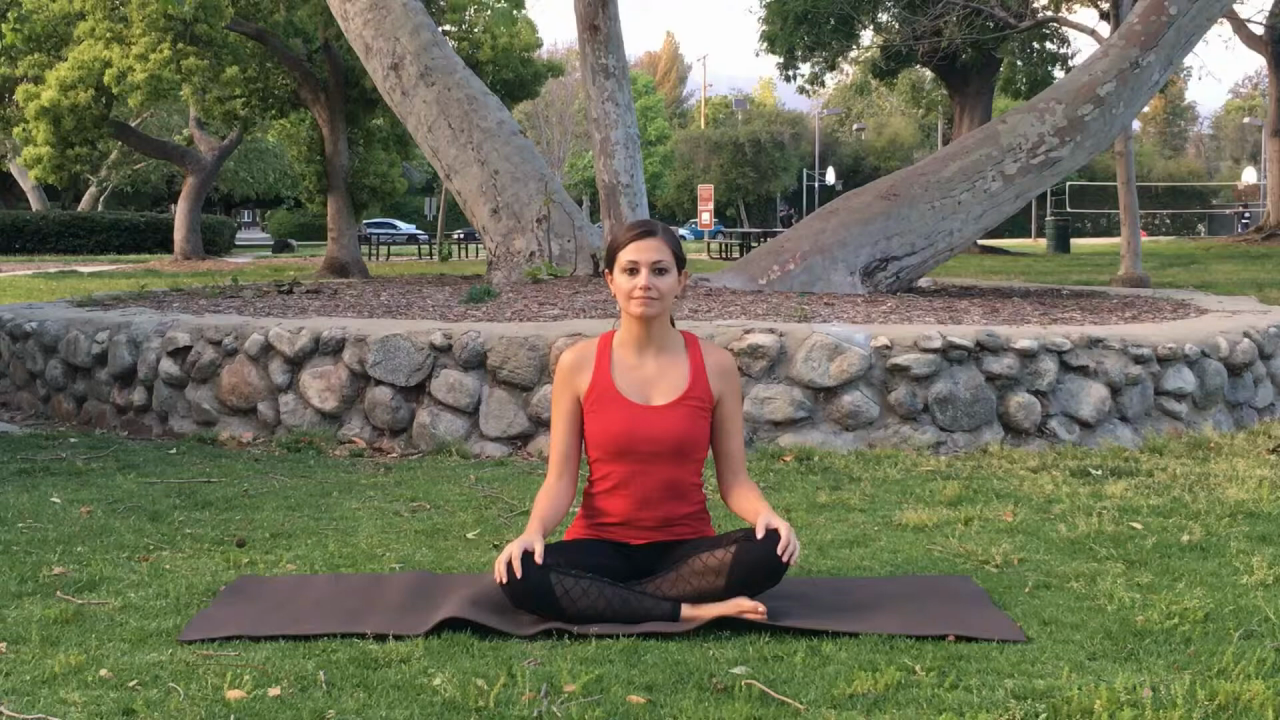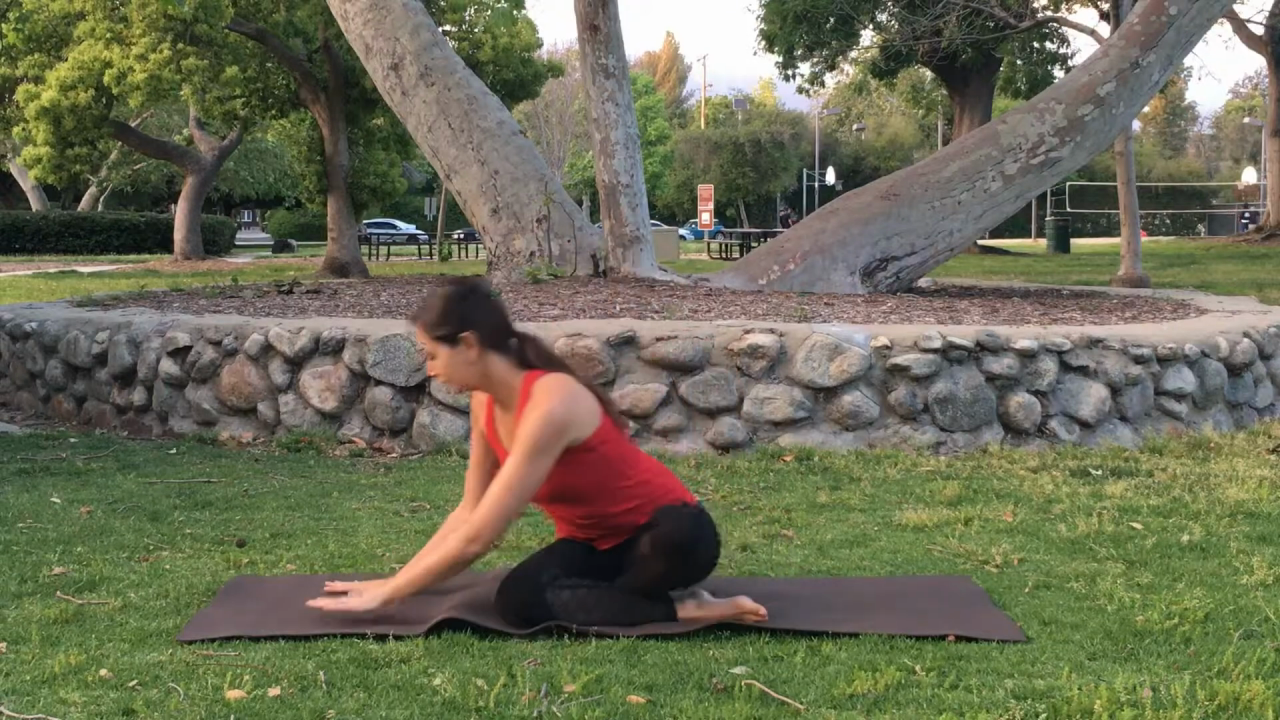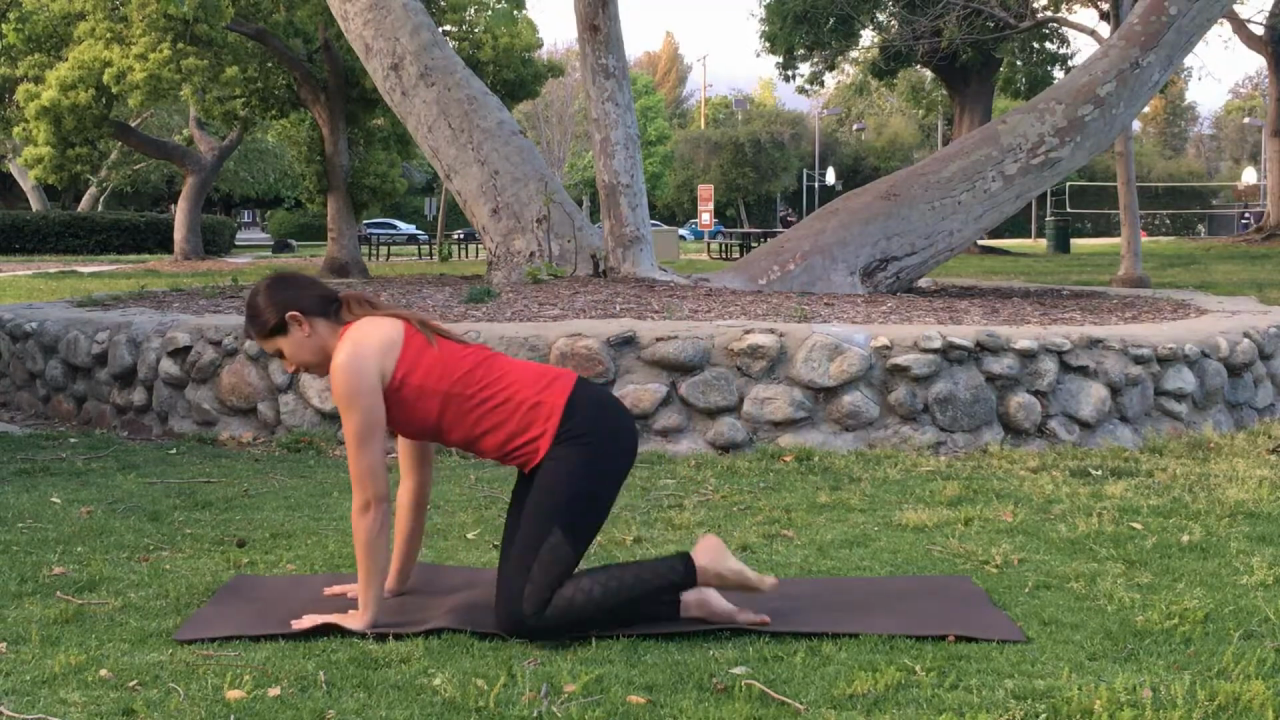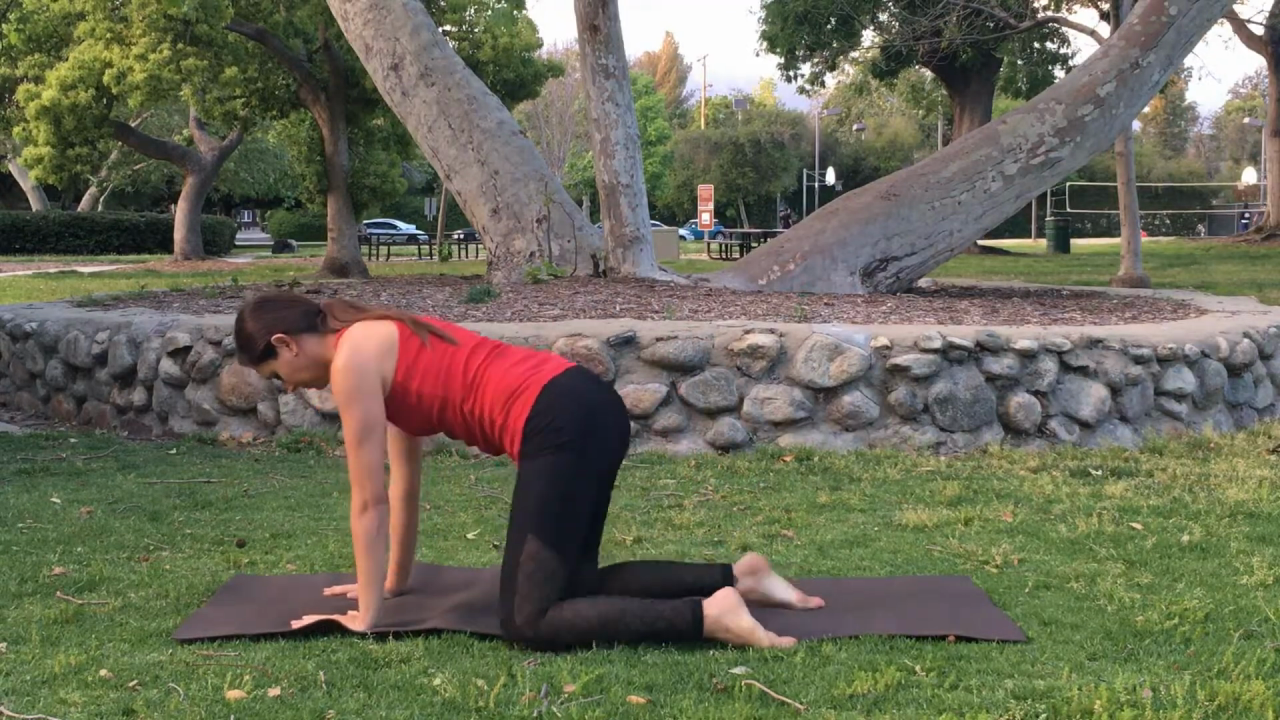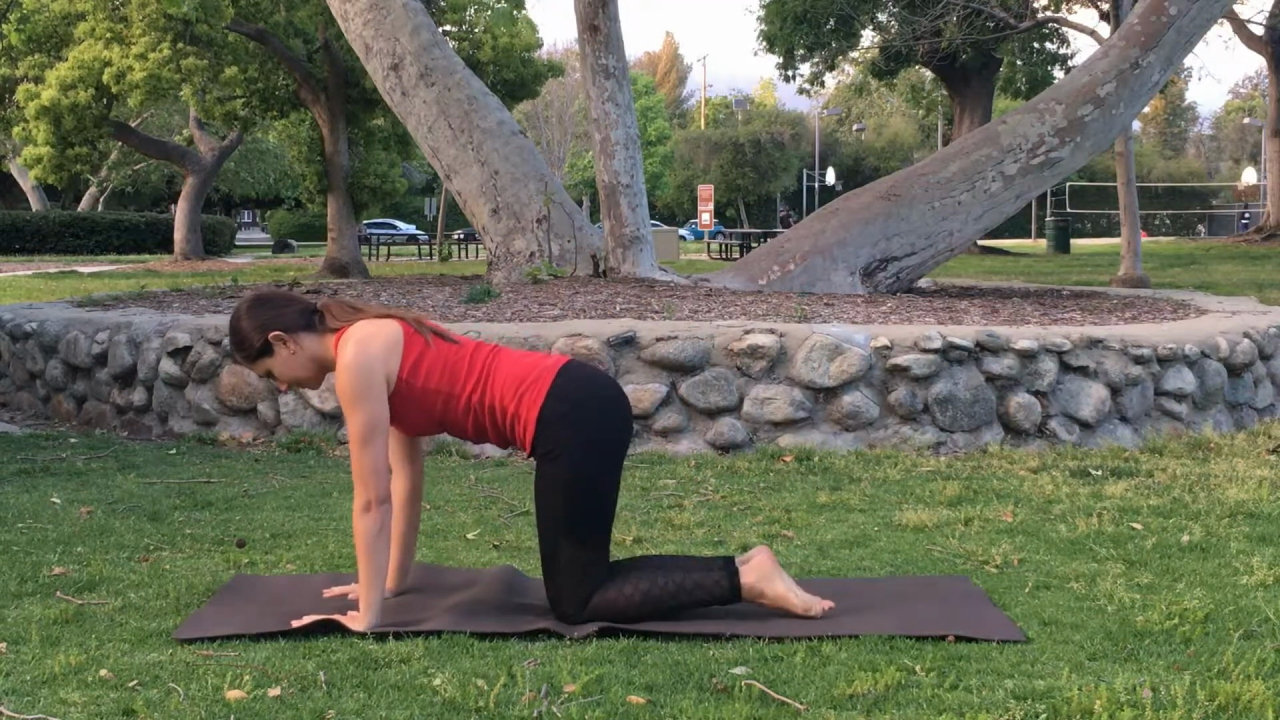
dt=1s
person 1, frame 1
left shoulder: (715, 365)
right shoulder: (578, 363)
left elbow: (734, 479)
right elbow: (560, 478)
left wrist: (766, 514)
right wrist: (533, 531)
left hip: (683, 546)
right hip: (602, 545)
left knee: (771, 550)
right knee: (521, 578)
left ankle: (601, 598)
right ankle: (689, 611)
person 1, frame 2
left shoulder: (552, 403)
right shoulder: (488, 401)
left elbow: (478, 538)
right elbow: (470, 510)
left wrist: (383, 595)
right wrist: (400, 579)
left hip: (662, 529)
right hip: (593, 539)
left knee: (680, 535)
right knee: (518, 599)
right ankle: (677, 609)
person 1, frame 3
left shoulder: (353, 357)
right shoulder: (388, 341)
left elbow: (370, 499)
right elbow: (415, 482)
left wrist: (366, 611)
right wrist: (394, 579)
left hip: (584, 430)
right hip: (561, 435)
left knee: (531, 613)
right knee: (519, 611)
left ankle: (698, 565)
right ankle: (687, 600)
person 1, frame 4
left shoulder: (352, 358)
right shoulder: (383, 344)
left elbow: (370, 499)
right elbow: (404, 483)
left wrist: (366, 612)
right wrist: (393, 579)
left hip: (561, 425)
right hip: (586, 408)
left knee: (528, 623)
right knee: (571, 584)
left ankle: (711, 614)
right ankle: (737, 576)
person 1, frame 5
left shoulder: (356, 355)
right shoulder: (381, 343)
left elbow: (372, 498)
right elbow: (405, 478)
left wrist: (367, 614)
right wrist: (390, 580)
left hip: (572, 417)
right hip: (585, 400)
left knee: (575, 602)
right knee: (580, 577)
left ankle: (747, 581)
right ankle: (740, 565)
